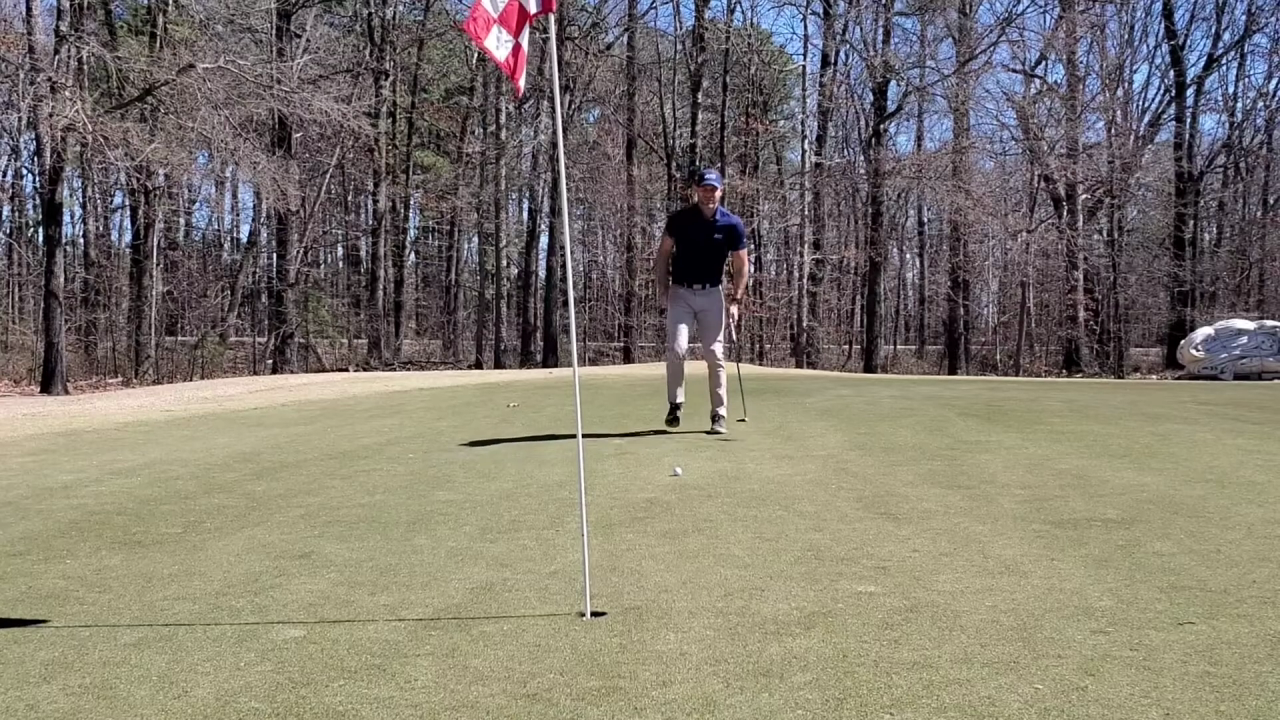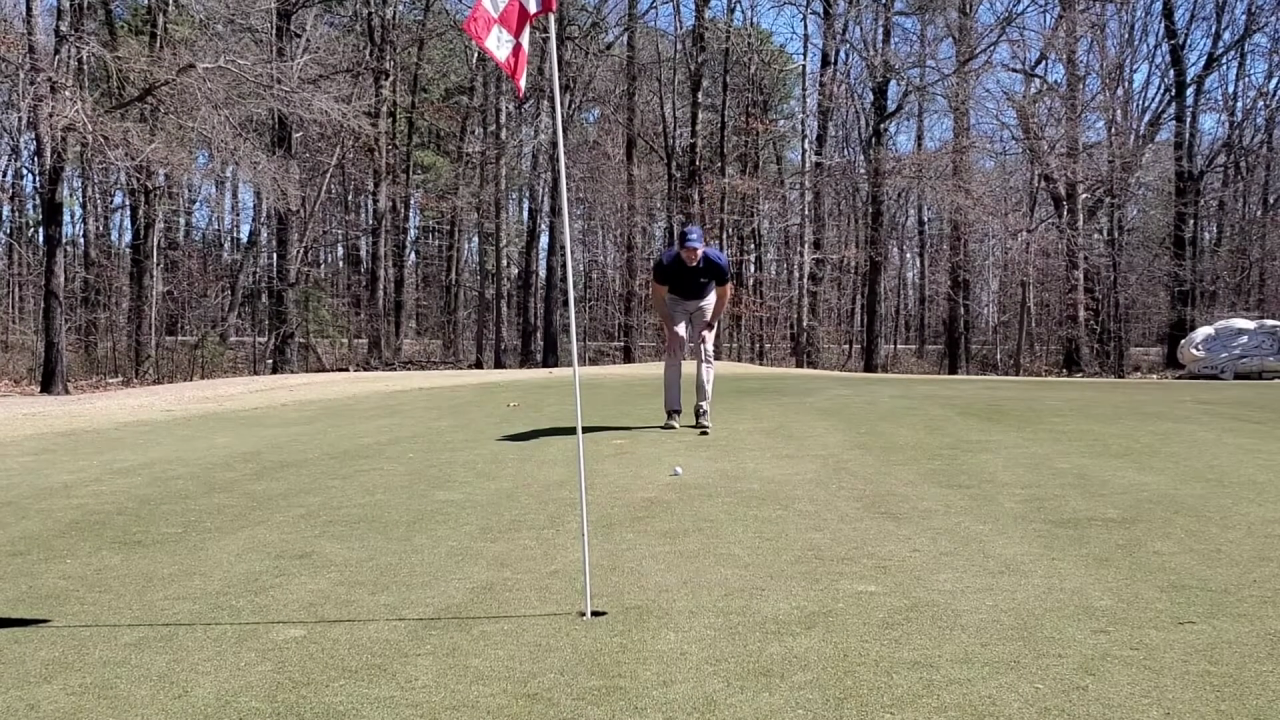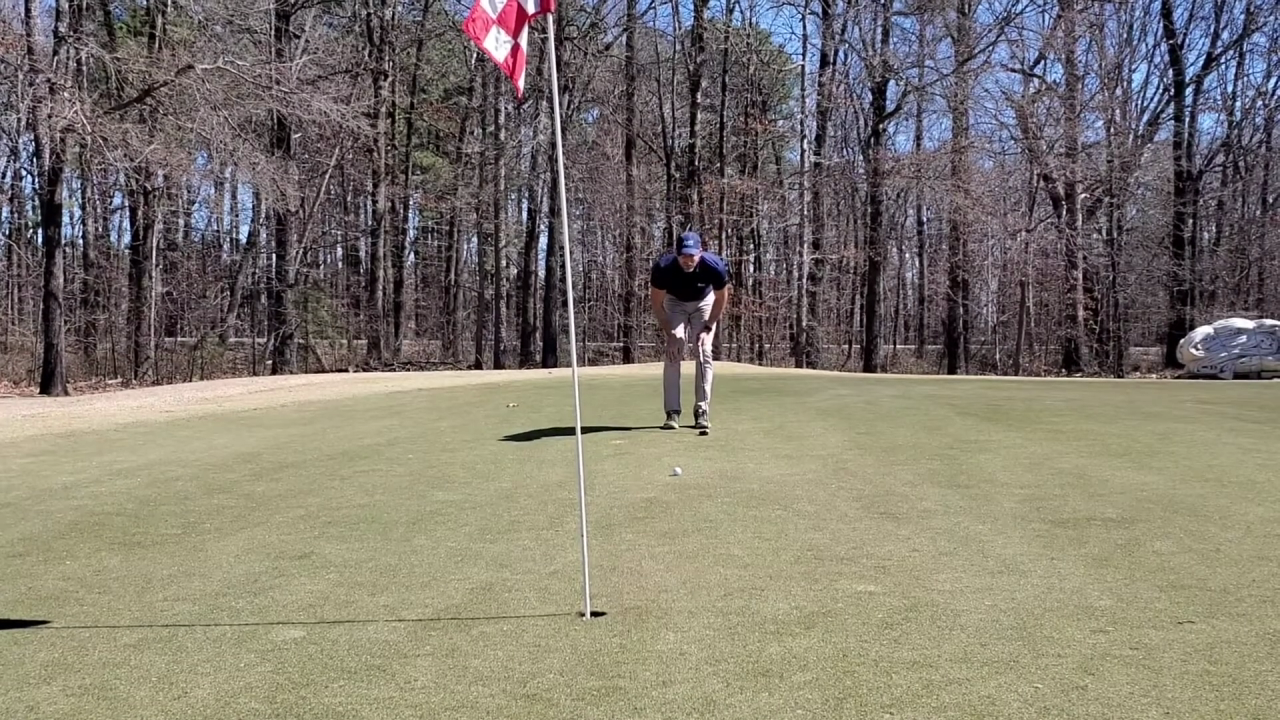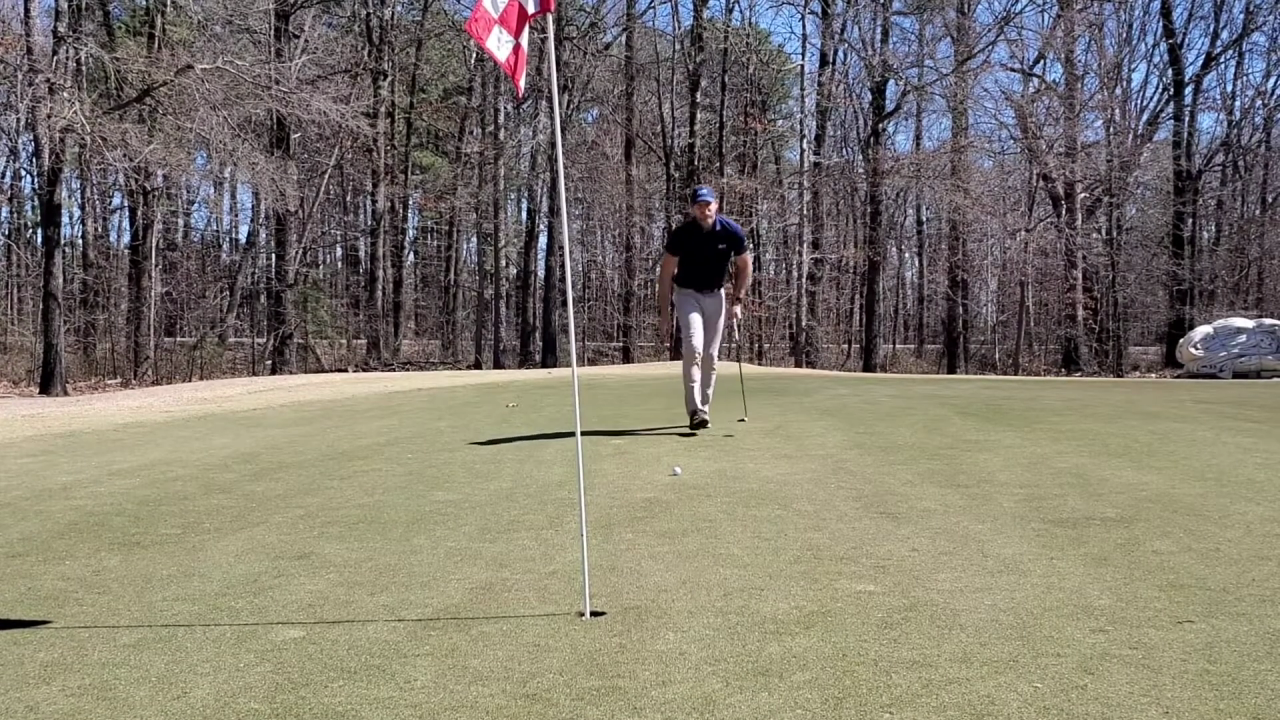
dt=1s
person 1, frame 1
left shoulder: (733, 224)
right shoulder: (679, 218)
left elbow: (741, 266)
right elbow: (664, 252)
left wrist: (735, 300)
right wrist: (662, 285)
left hip: (712, 294)
right hip: (680, 294)
left knee: (714, 355)
right knee: (677, 350)
left ankle: (719, 415)
right ankle: (675, 404)
person 1, frame 2
left shoulder: (717, 262)
right shoulder: (665, 263)
left elbow: (723, 295)
right elbow: (658, 298)
left wrist: (710, 325)
right wrist: (671, 331)
left hip: (705, 301)
right hip: (675, 302)
left knee: (705, 352)
right knee: (673, 352)
left ankle: (703, 410)
right ankle: (673, 411)
person 1, frame 3
left shoulder: (715, 266)
right shoulder: (663, 267)
left elbow: (721, 297)
right elbow: (657, 303)
left wrist: (708, 328)
right wrist: (669, 334)
left hip: (704, 302)
right hip: (675, 303)
left knee: (704, 352)
right knee: (673, 352)
left ankle: (702, 410)
right ankle: (672, 412)
person 1, frame 4
left shoulder: (732, 231)
right shoulder: (680, 234)
left elbow: (744, 267)
right elbow: (666, 275)
left wrist: (737, 300)
right wrist: (664, 314)
left hip: (715, 295)
right hip: (687, 294)
left knee: (710, 355)
right knee: (694, 347)
left ankle: (703, 408)
right ankle: (695, 409)
